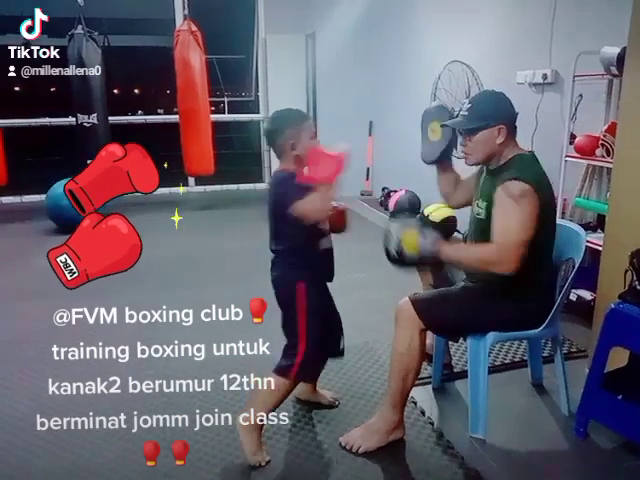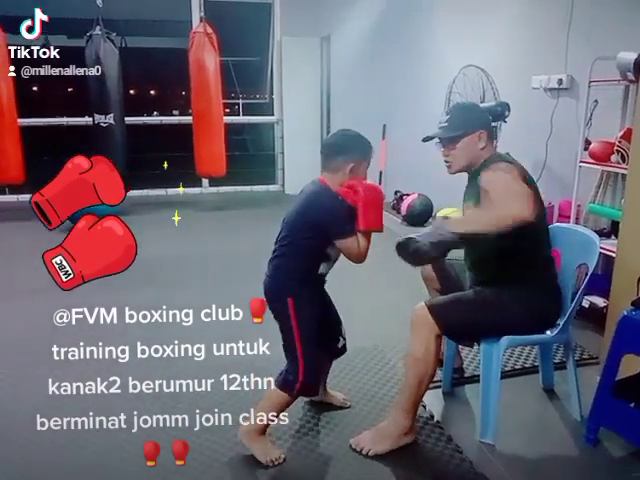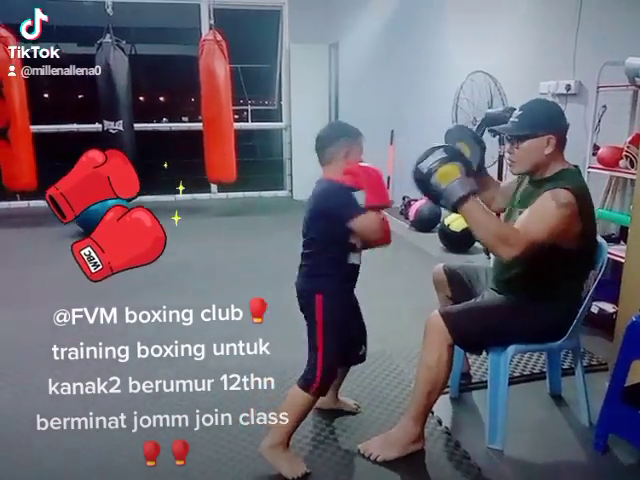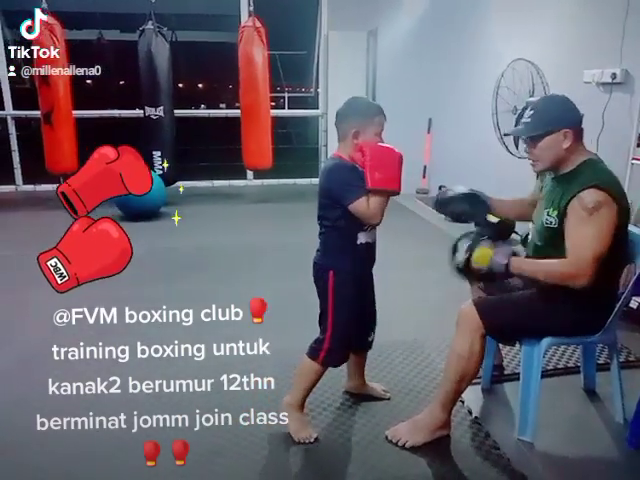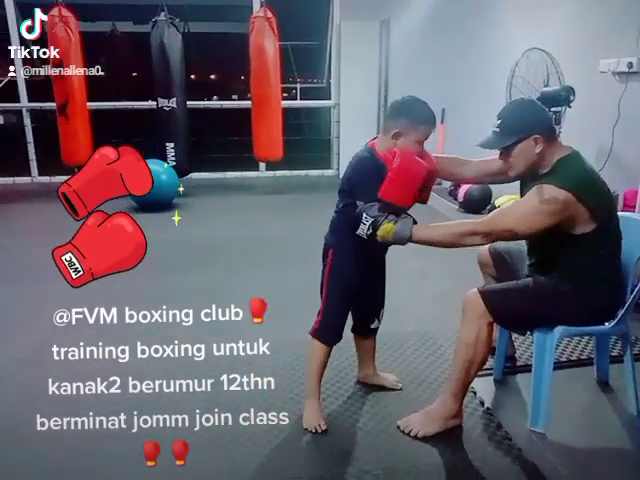
dt=1s
person 1, frame 1
left shoulder: (518, 185)
right shoulder: (498, 166)
left elbow: (503, 260)
right elbow: (457, 197)
left wrist: (436, 248)
right wrist: (441, 159)
left hip: (517, 299)
right hip: (493, 282)
left knee: (409, 312)
left ankle: (390, 421)
right ankle: (439, 341)
person 1, frame 2
left shoulder: (499, 173)
right shoulder: (486, 175)
left elbow: (519, 211)
left wrist: (445, 228)
right wrist: (441, 241)
left hip: (528, 300)
right hip: (502, 282)
left knee: (425, 316)
right knee: (432, 270)
left ankle: (401, 425)
person 1, frame 3
left shoulder: (563, 195)
right shoulder: (533, 176)
left elbow: (511, 245)
right elbow: (497, 200)
left wrist: (462, 196)
left hip: (541, 309)
right hip: (511, 285)
left knee: (438, 325)
right knee: (443, 275)
left ankle: (411, 432)
right ankle: (456, 361)
person 1, frame 4
left shoulder: (592, 194)
right shoulder: (558, 171)
left elbow: (580, 274)
right elbow: (533, 208)
left wrist: (506, 263)
right wrist: (484, 203)
left hip: (578, 303)
right hip: (547, 280)
left knee: (471, 315)
left ankle: (437, 418)
right ankle: (489, 355)
person 1, frame 5
left shoulder: (558, 192)
right shoulder: (542, 161)
left elbow: (481, 231)
right elbow: (470, 170)
left wrist: (405, 231)
left hip: (586, 293)
right hip: (558, 268)
left knee: (477, 303)
right knee: (490, 257)
left ankle: (448, 408)
person 2, frame 1
left shoulder: (302, 181)
right shoulder: (287, 185)
right elbow: (317, 211)
left wrist: (335, 217)
right wrist: (325, 179)
left hip: (312, 275)
right hip: (297, 279)
left knee: (329, 336)
right knee: (301, 354)
left ankle: (307, 389)
right ankle: (250, 423)
person 2, frame 2
left shoulder: (322, 192)
right shoulder: (329, 203)
left elbow: (338, 238)
right elbow: (357, 253)
left wrist: (357, 210)
right wrist: (367, 219)
left hip: (305, 280)
right hip: (289, 287)
left knee: (332, 338)
right knee: (303, 370)
left ankle: (319, 391)
right ankle: (253, 429)
person 2, frame 3
left shoulder: (328, 190)
right shoulder: (335, 194)
left elbow: (358, 237)
right elbow: (375, 231)
left wrist: (369, 228)
left hip: (334, 285)
right hip: (323, 290)
left knee: (353, 342)
right knee: (322, 367)
left ankle: (329, 398)
right ankle: (276, 441)
person 2, frame 4
left shoulder: (355, 167)
right shoulder: (338, 171)
left elbow: (372, 207)
right elbow: (372, 214)
left wrist: (385, 177)
right wrist: (382, 179)
left hip: (357, 264)
right hip: (337, 268)
left knee: (363, 327)
right knee: (332, 339)
left ankle: (356, 382)
right ankle: (293, 404)
person 2, frame 5
left shoulder: (393, 160)
right shoulder: (366, 165)
left hip: (372, 250)
right hip: (345, 250)
left knee: (369, 313)
right knee: (330, 320)
left ankle: (367, 371)
right ankle: (311, 396)
